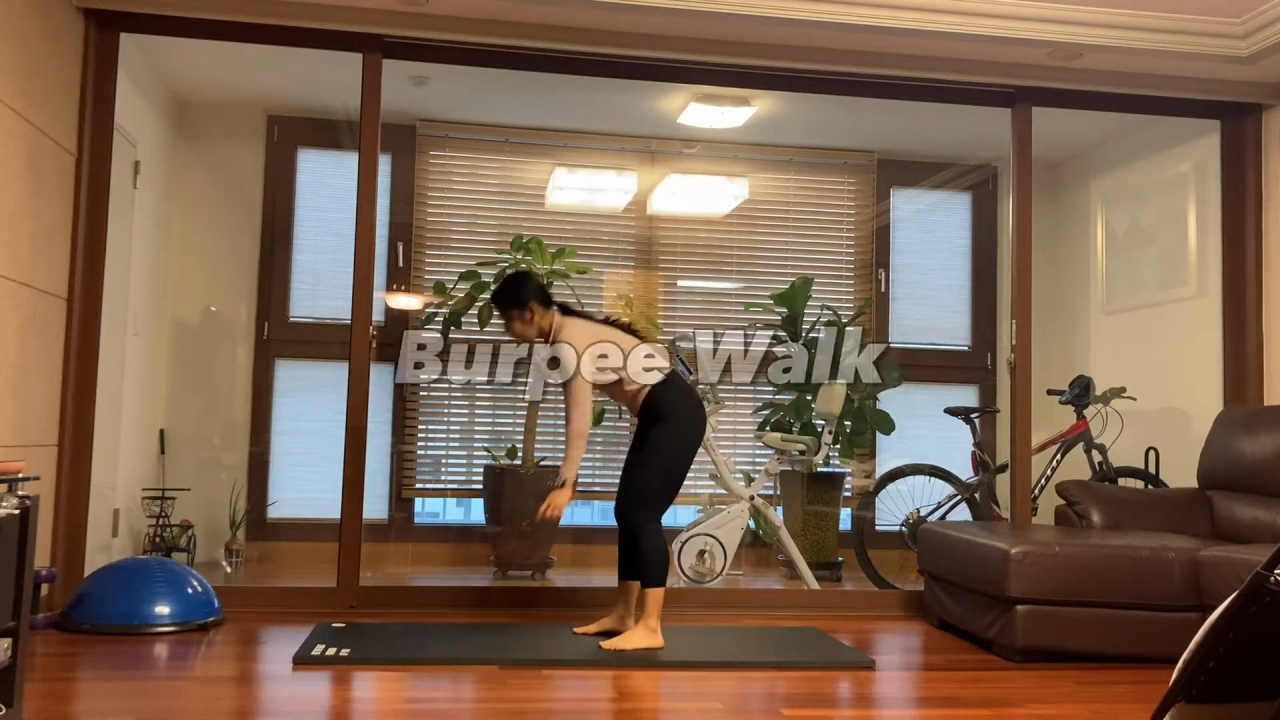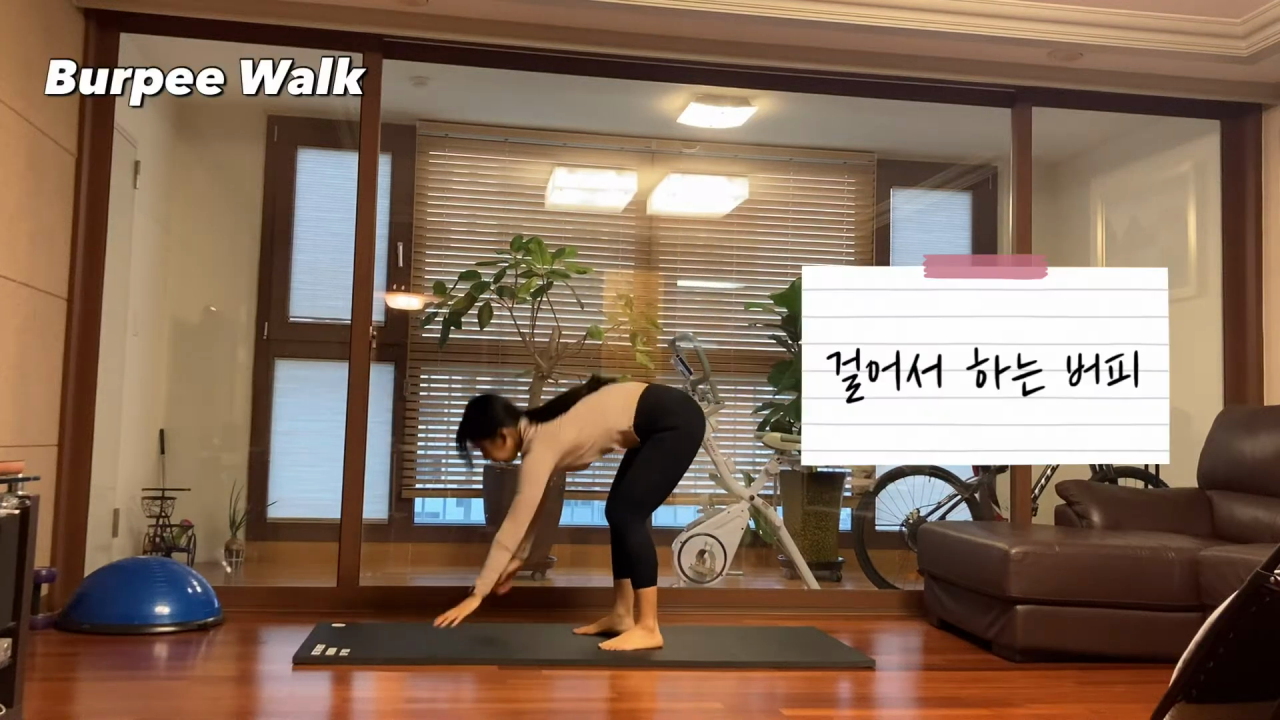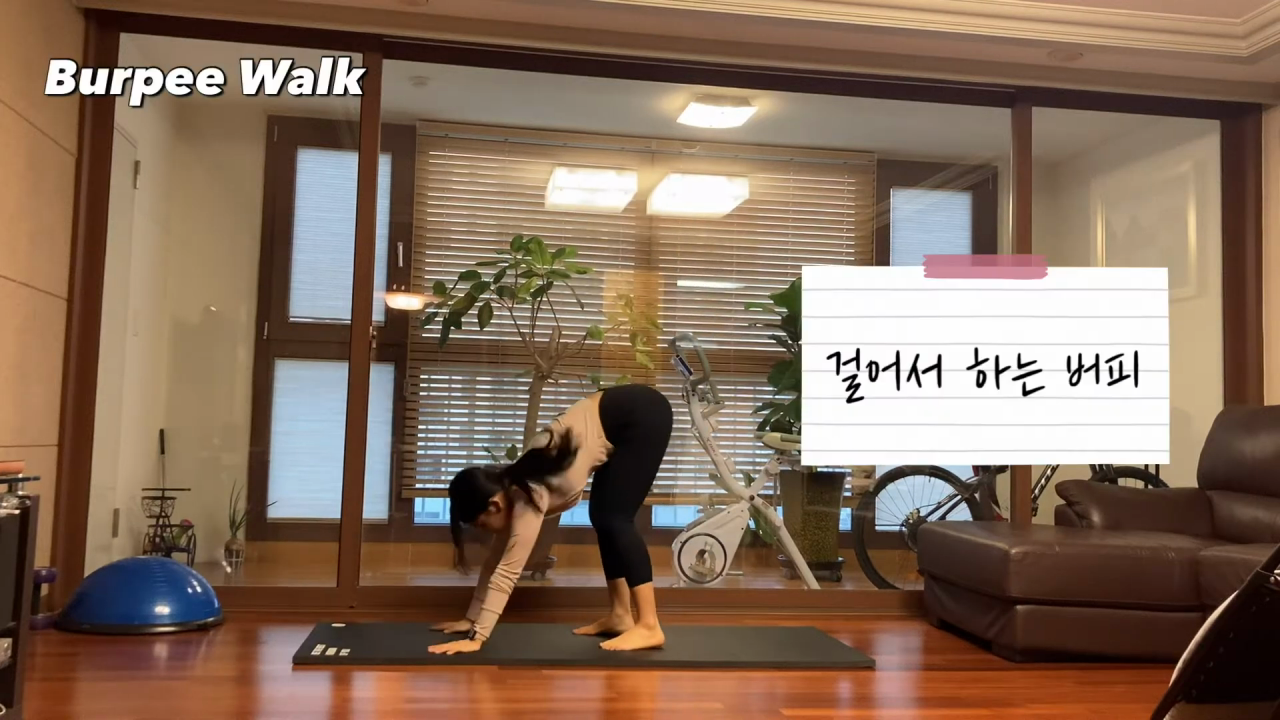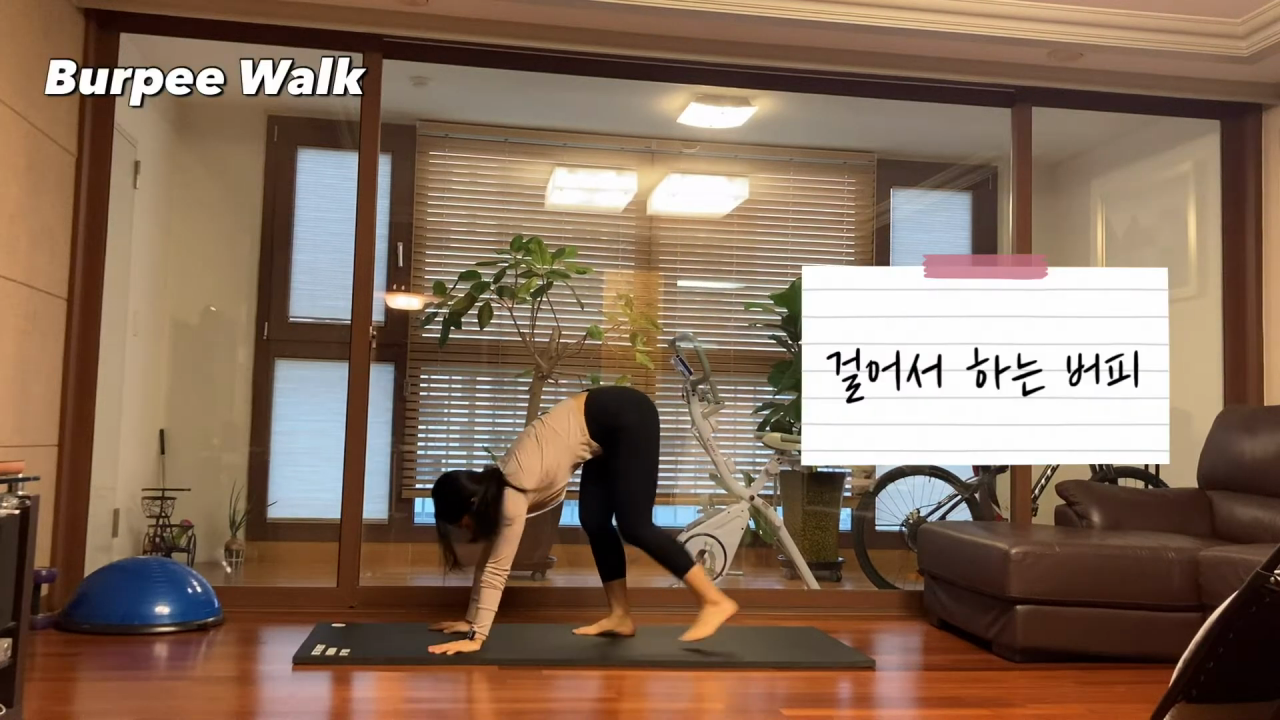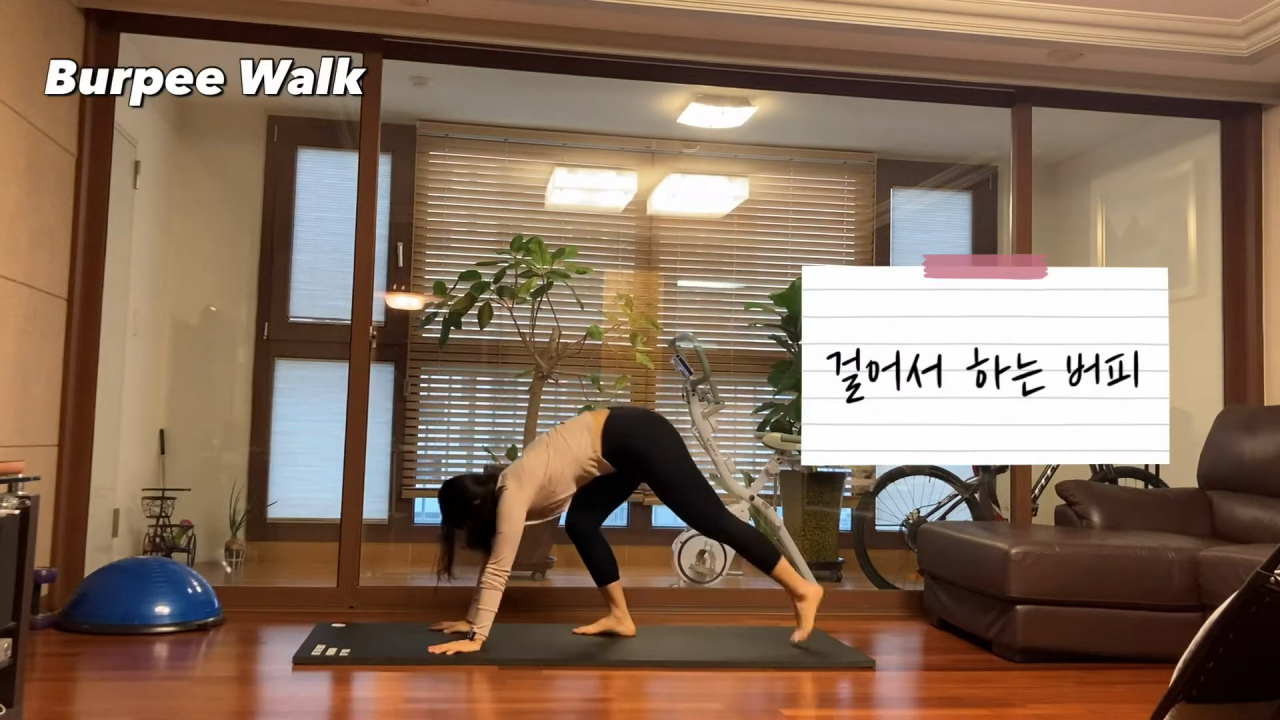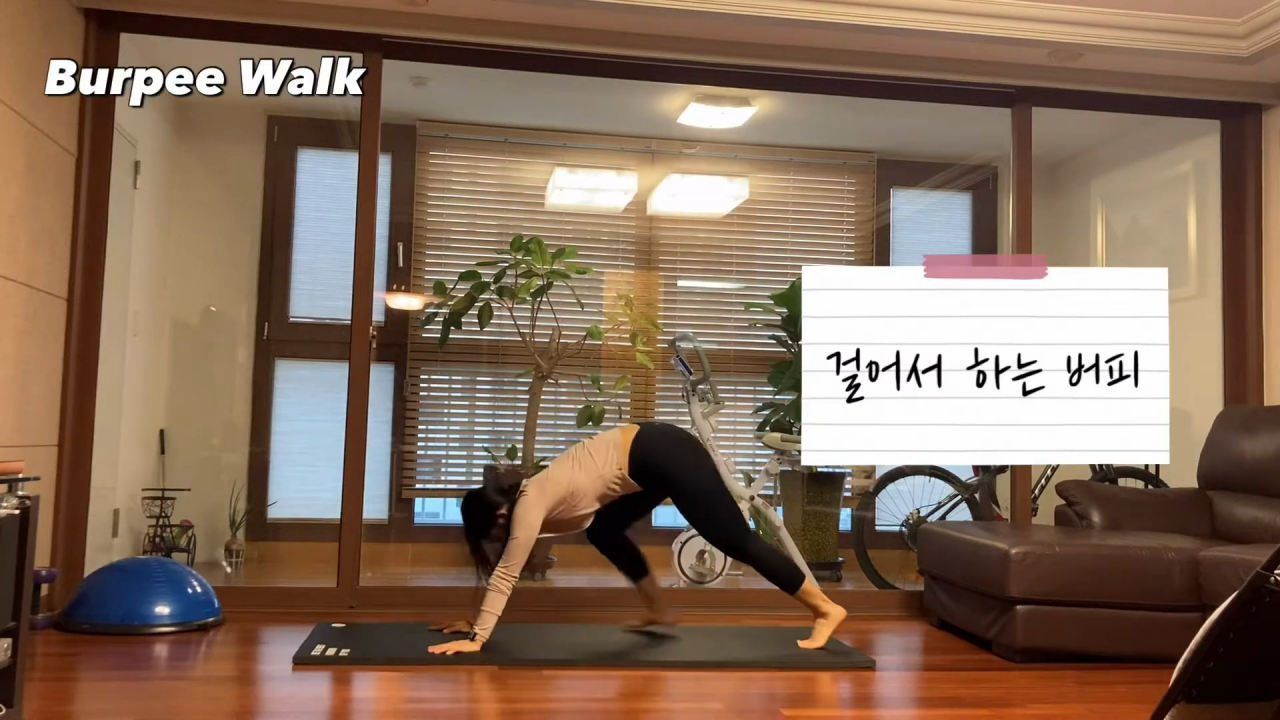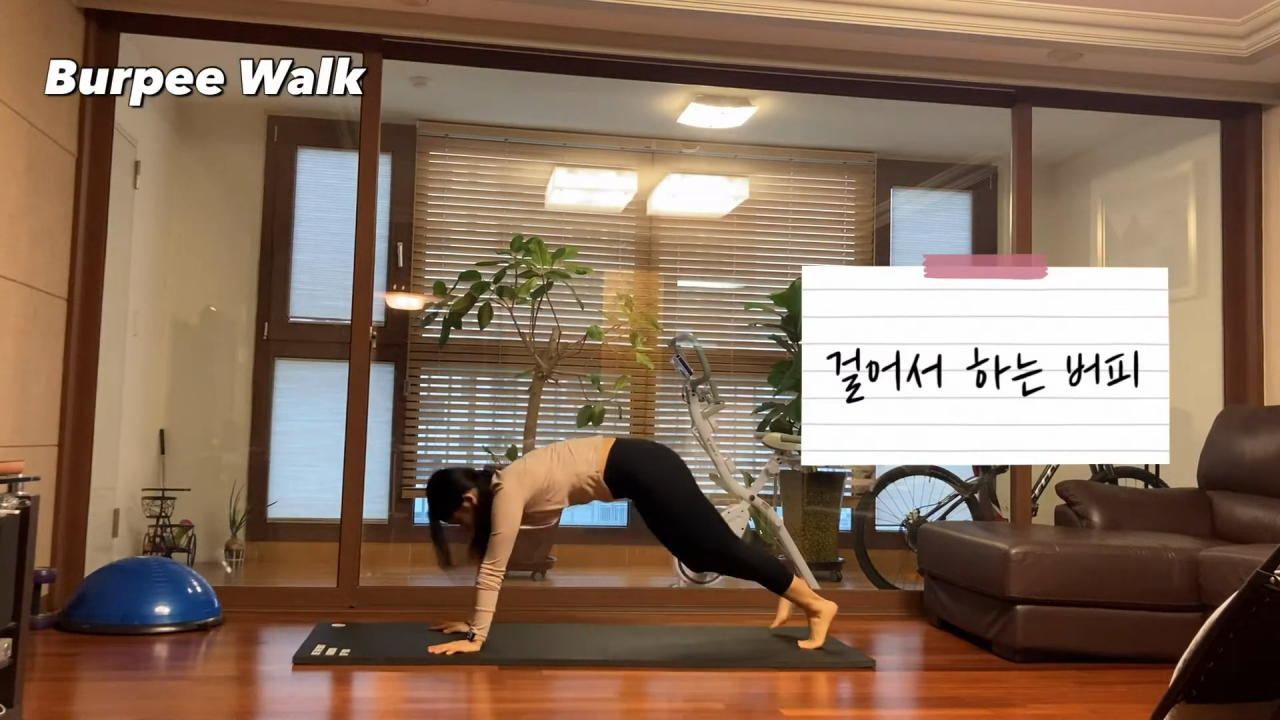
dt=0.3s
person 1, frame 1
left shoulder: (571, 338)
right shoulder: (561, 339)
left elbow: (581, 416)
right elbow: (576, 414)
left wrist: (565, 481)
right wrist: (567, 478)
left hip: (676, 414)
right hip: (656, 414)
left knee: (642, 509)
right knee: (629, 509)
left ankle: (649, 628)
right ankle: (624, 615)
person 1, frame 2
left shoulder: (540, 444)
right shoulder: (534, 433)
left elbow: (514, 524)
right elbow: (534, 506)
left wrist: (476, 595)
right wrist: (517, 559)
left hip: (676, 421)
right hip: (658, 422)
left knee: (627, 514)
right knee: (619, 512)
left ankle: (648, 629)
right ankle: (623, 614)
person 1, frame 3
left shoulder: (528, 498)
right shoulder: (507, 489)
left elbow: (507, 574)
right elbow: (496, 561)
left wrist: (477, 637)
right wrist: (473, 618)
left hip: (643, 414)
right hip: (620, 414)
left knee: (614, 519)
right knee: (603, 518)
left ankle: (649, 627)
right ankle: (621, 615)
person 1, frame 4
left shoulder: (508, 495)
right shoulder: (494, 488)
left elbow: (497, 570)
right elbow: (491, 562)
left wrist: (476, 636)
right wrist: (472, 620)
left hip: (625, 416)
right hip: (606, 419)
left knee: (633, 525)
right knee: (593, 520)
left ankle: (714, 602)
right ankle: (620, 616)
person 1, frame 5
left shoulder: (511, 495)
right shoulder: (500, 490)
left elbow: (498, 570)
right elbow: (496, 567)
left wrist: (475, 637)
right wrist: (473, 620)
left hip: (635, 439)
right hip: (626, 438)
left knee: (714, 521)
right knee: (581, 525)
left ankle: (803, 592)
right ankle: (619, 617)
person 1, frame 6
left shoulder: (529, 504)
right shoulder: (528, 499)
left elbow: (506, 575)
right elbow: (506, 573)
left wrist: (476, 638)
right wrist: (475, 623)
left hip: (665, 456)
right hip: (654, 451)
left knee: (737, 541)
right knee: (603, 529)
left ankle: (826, 609)
right ankle: (657, 608)
person 1, frame 7
left shoulder: (506, 492)
right shoulder: (499, 486)
left elbow: (493, 569)
right elbow: (493, 568)
left wrist: (475, 637)
right wrist: (475, 622)
left hip: (644, 470)
right hip: (637, 467)
left knee: (721, 546)
right knee: (697, 556)
left ankle: (817, 607)
right ankle: (788, 593)
